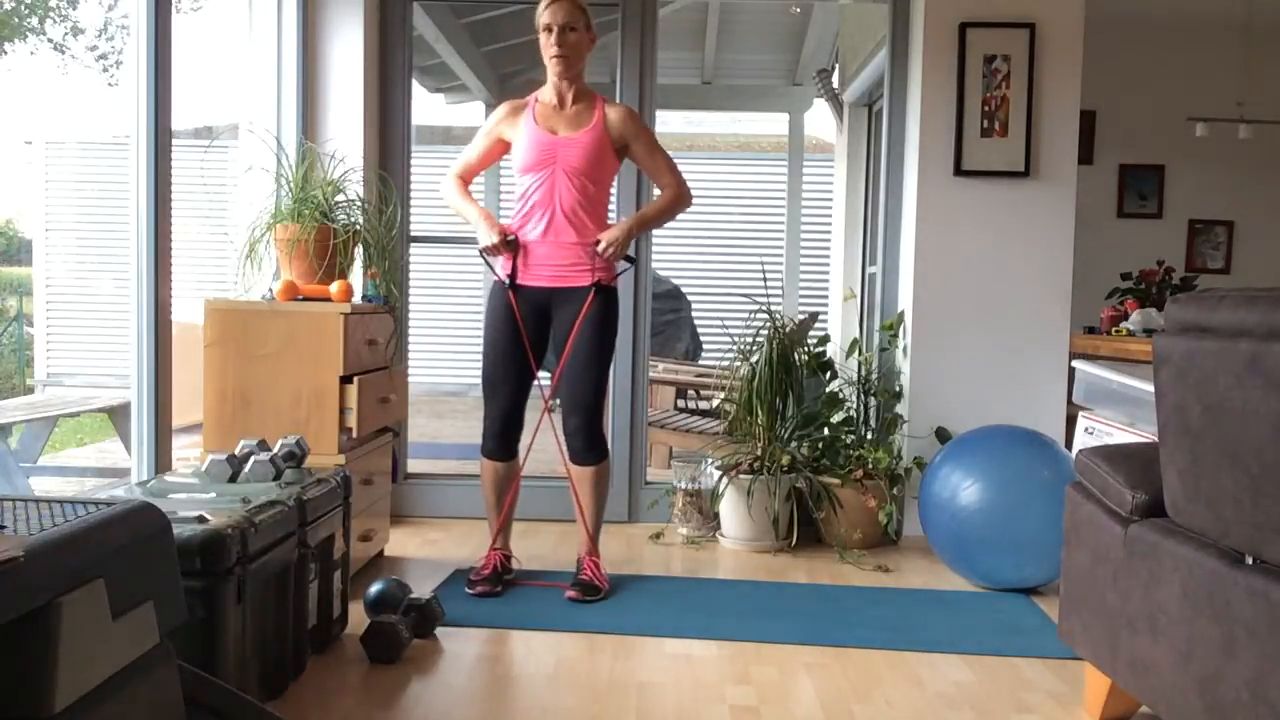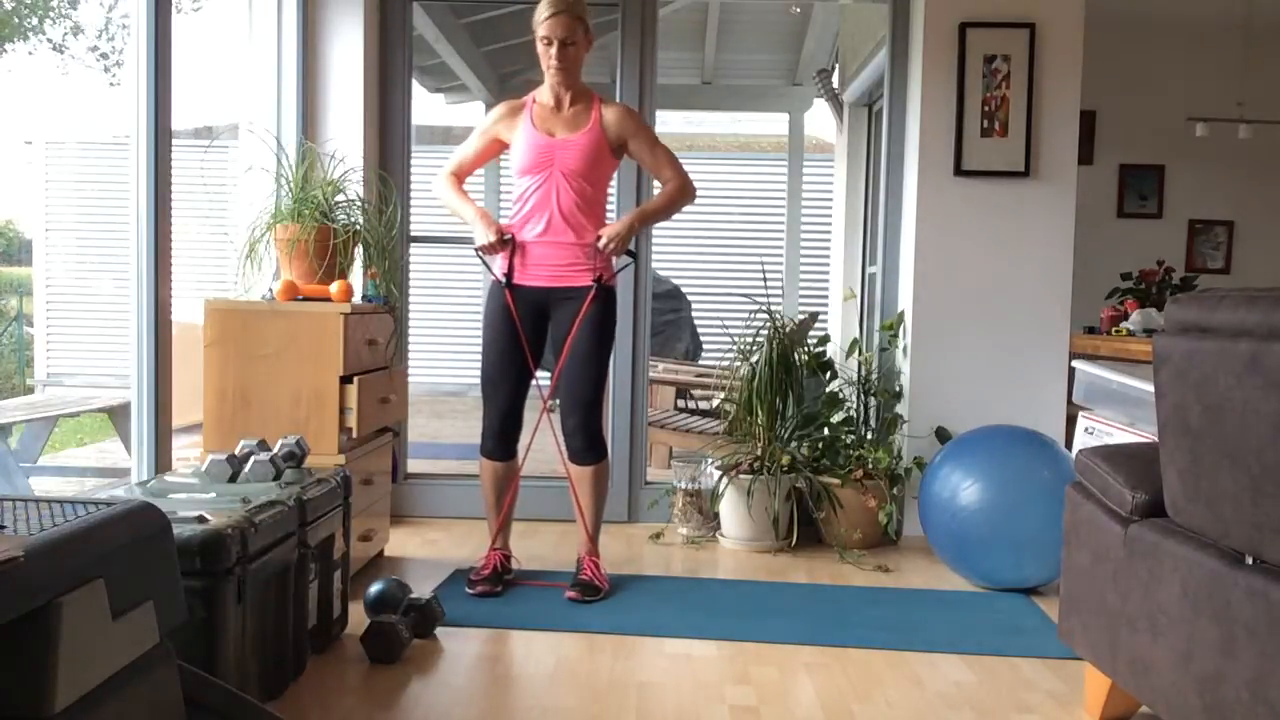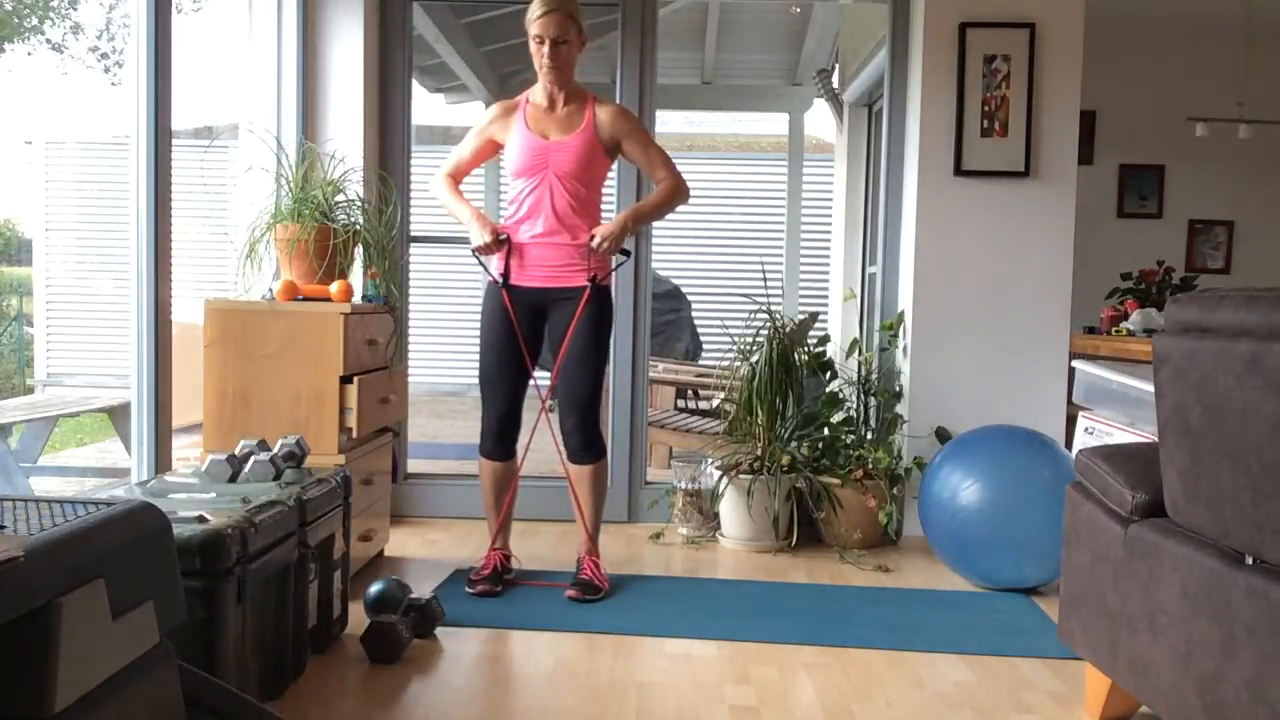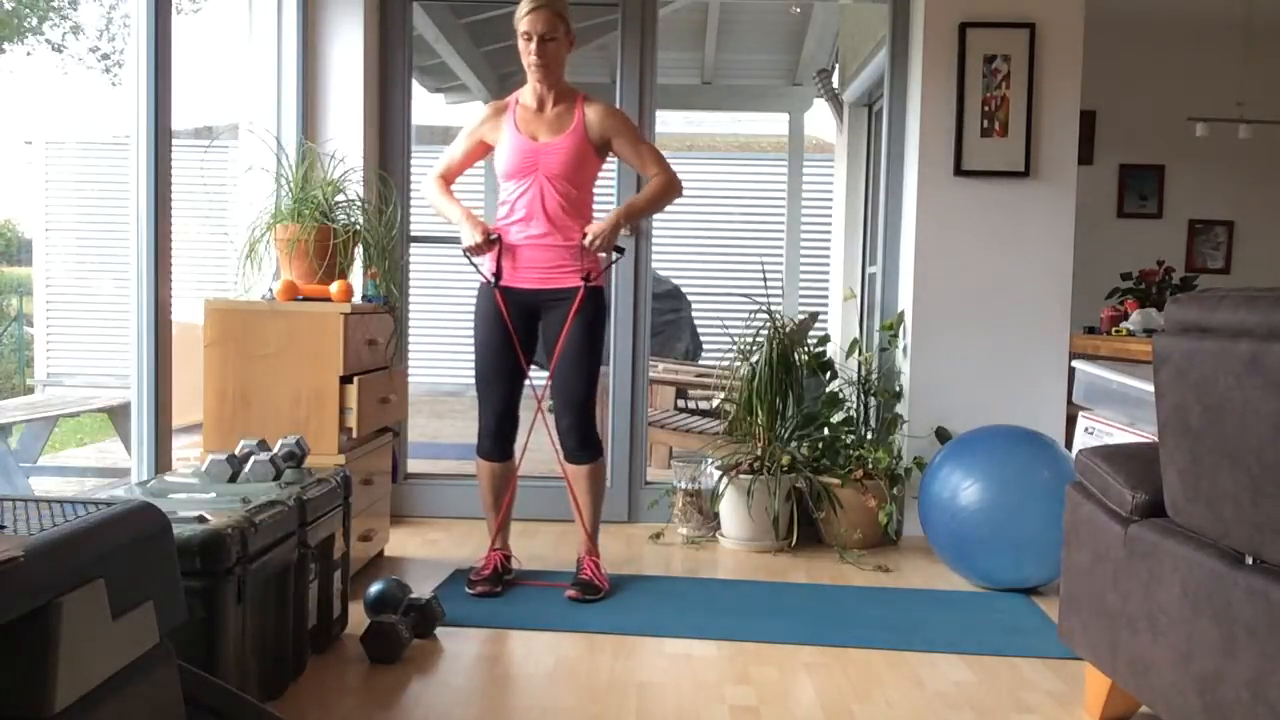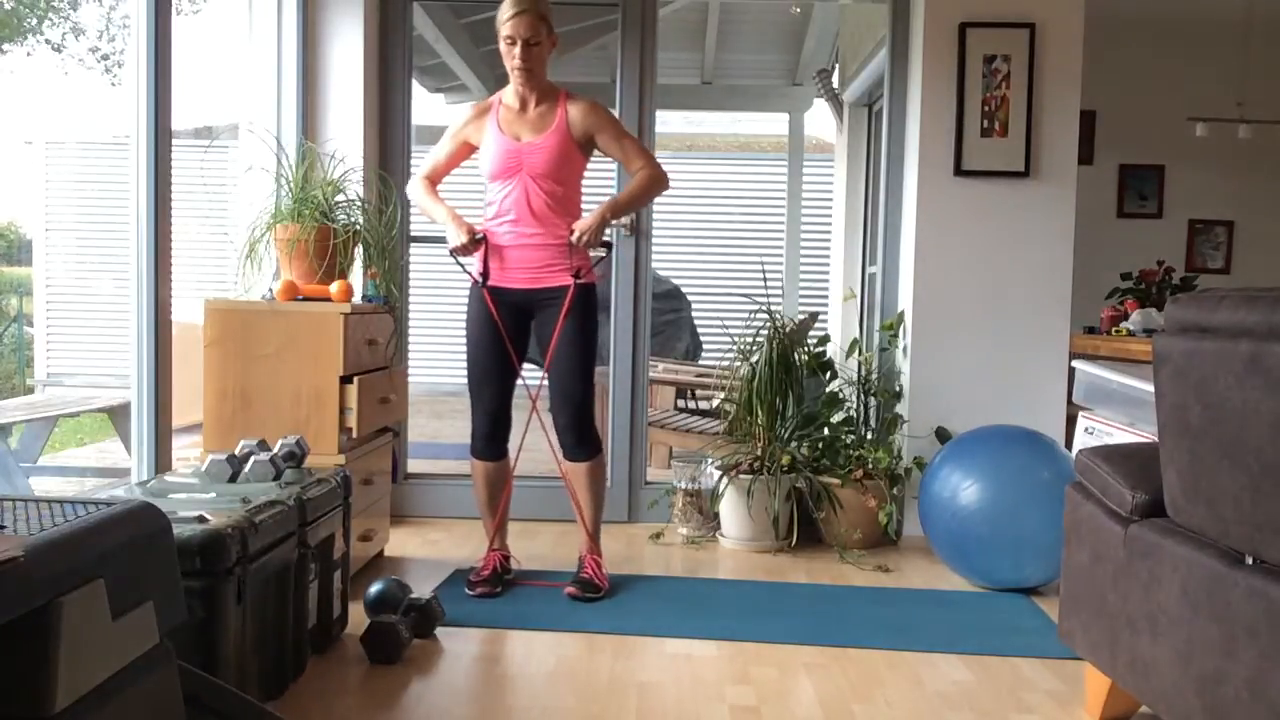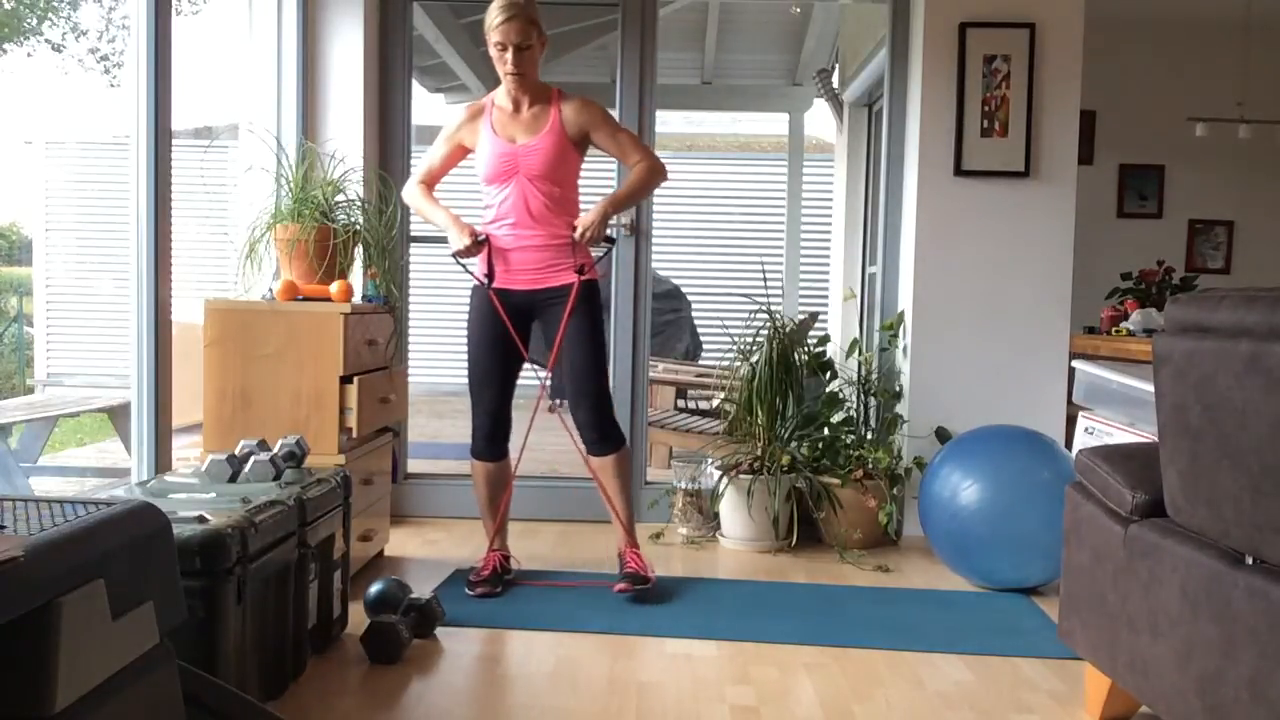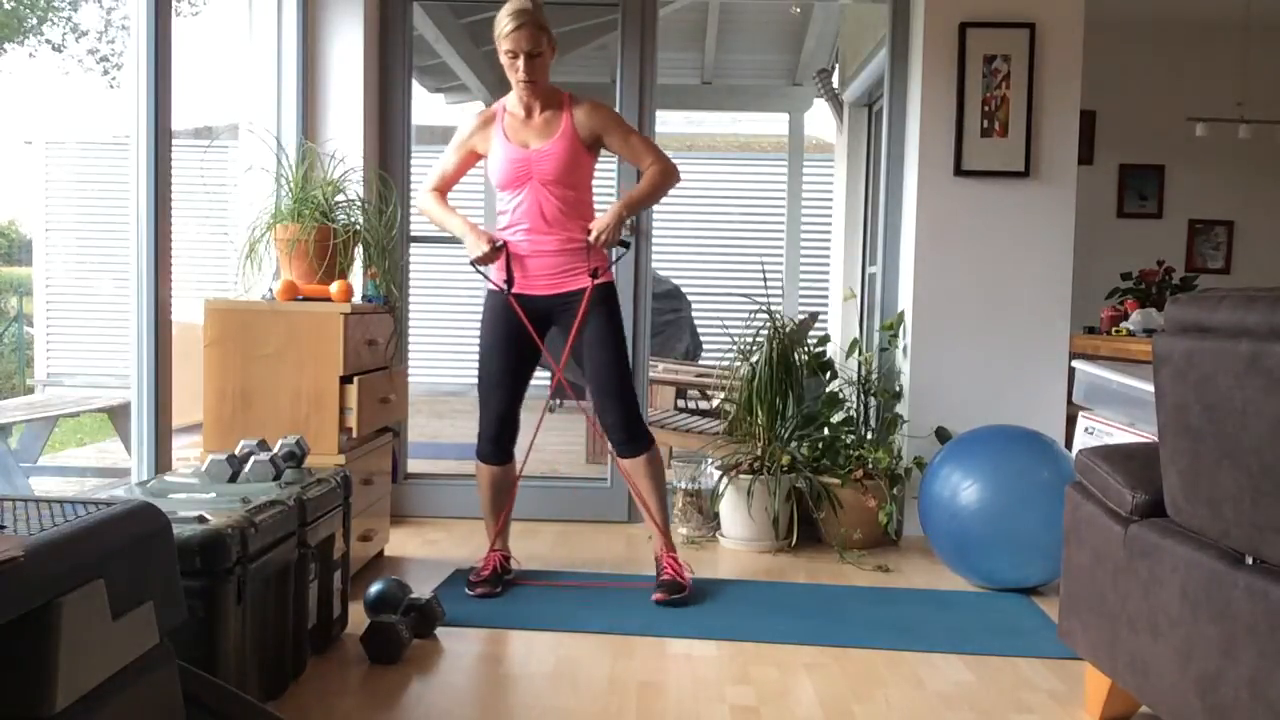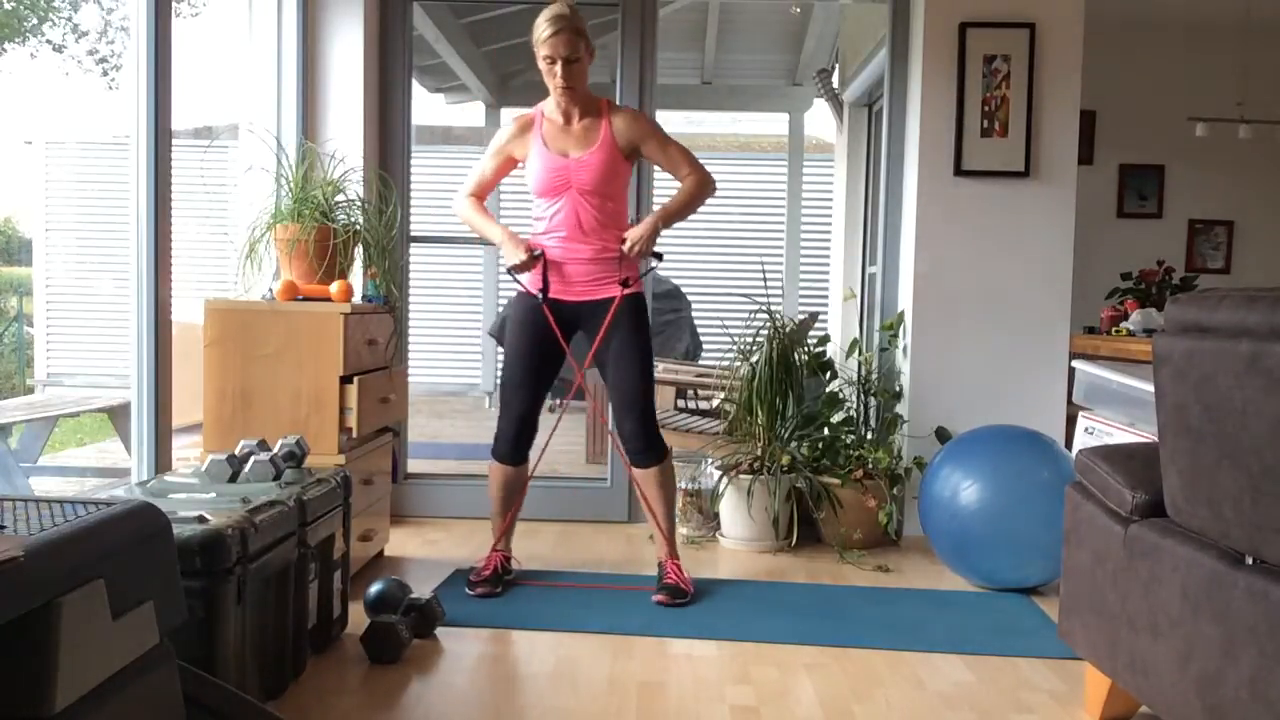
dt=0.2s
person 1, frame 1
left shoulder: (616, 119)
right shoulder: (512, 115)
left elbow: (677, 192)
right elbow: (454, 179)
left wrist: (631, 226)
right wrist: (483, 220)
left hip: (587, 287)
right hip: (518, 283)
left knee: (582, 422)
right knee: (500, 418)
left ankle: (590, 555)
right ankle: (498, 551)
person 1, frame 2
left shoulder: (614, 118)
right shoulder: (510, 116)
left elbow: (680, 185)
right elbow: (447, 178)
left wrist: (632, 221)
right wrist: (479, 218)
left hip: (585, 287)
right hip: (516, 282)
left knee: (581, 421)
right knee: (499, 418)
left ankle: (589, 556)
right ankle: (498, 551)
person 1, frame 3
left shoulder: (608, 118)
right shoulder: (504, 116)
left elbow: (673, 185)
right elbow: (444, 179)
left wrist: (626, 220)
right wrist: (474, 219)
left hip: (580, 286)
right hip: (513, 283)
left knee: (579, 421)
right knee: (498, 418)
left ankle: (590, 556)
right ankle: (498, 550)
person 1, frame 4
left shoulder: (597, 117)
right shoulder: (496, 117)
left elbow: (666, 182)
right elbow: (436, 180)
left wrist: (618, 217)
right wrist: (465, 220)
left hip: (574, 286)
right hip: (506, 284)
left knee: (575, 421)
right knee: (495, 420)
left ankle: (589, 555)
right ankle: (498, 551)
person 1, frame 5
left shoulder: (580, 114)
right shoulder: (479, 118)
left elbow: (652, 175)
right elbow: (421, 181)
left wrist: (604, 212)
right wrist: (450, 220)
left hip: (565, 284)
right hip: (496, 283)
left knee: (573, 418)
right knee: (489, 421)
left ankle: (591, 553)
right ankle: (496, 551)
person 1, frame 6
left shoulder: (573, 112)
right shoulder: (473, 121)
left elbow: (650, 166)
right elbow: (415, 186)
left wrist: (605, 208)
right wrist: (451, 224)
left hip: (567, 283)
right hip: (498, 286)
left knee: (594, 414)
right knee: (488, 422)
left ankle: (629, 548)
right ankle: (496, 551)
person 1, frame 7
left shoulder: (586, 116)
right shoulder: (484, 126)
left elbow: (663, 169)
right elbow: (428, 194)
left wrist: (621, 210)
right wrist: (468, 231)
left hip: (584, 286)
right hip: (513, 291)
left knee: (621, 418)
right knee: (495, 425)
left ankle: (666, 553)
right ankle: (497, 551)
person 1, frame 8
left shoulder: (624, 125)
right shoulder: (522, 132)
left elbow: (699, 181)
right elbow: (466, 200)
left wrist: (655, 222)
right wrist: (505, 238)
left hip: (614, 296)
right hip: (542, 295)
left knee: (637, 427)
right knee: (514, 425)
left ankle: (669, 558)
right ankle: (498, 553)
